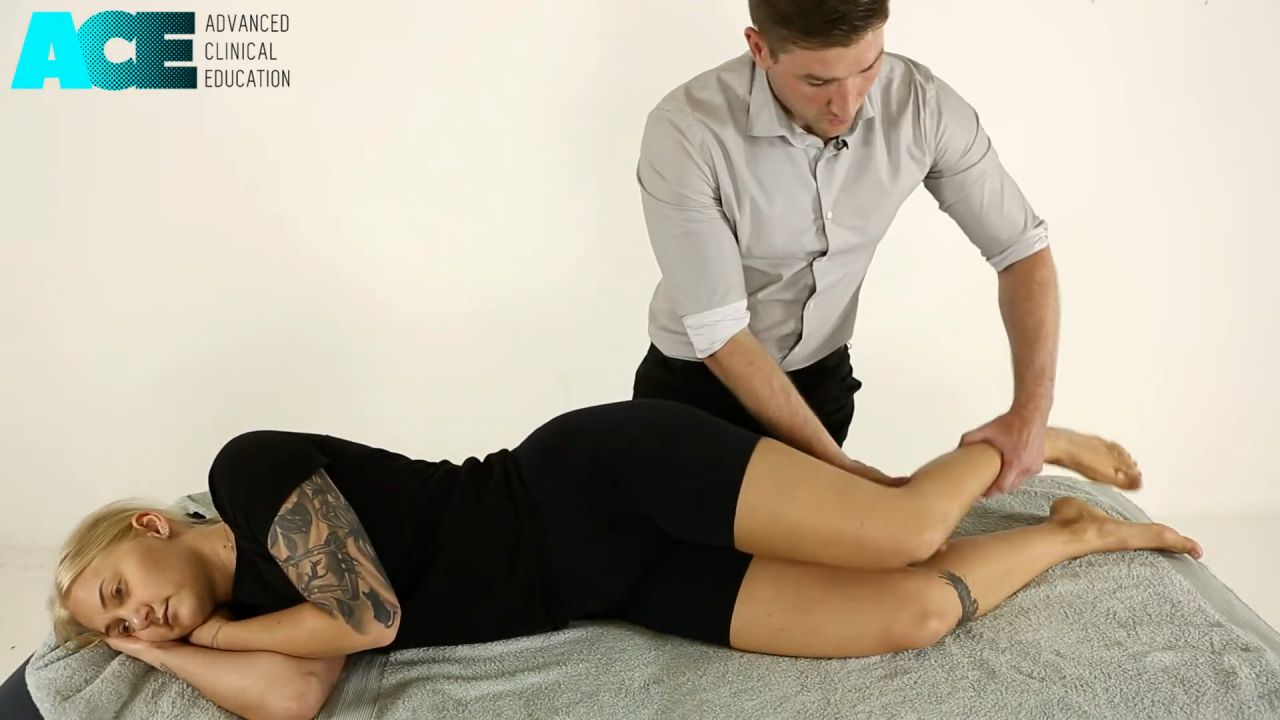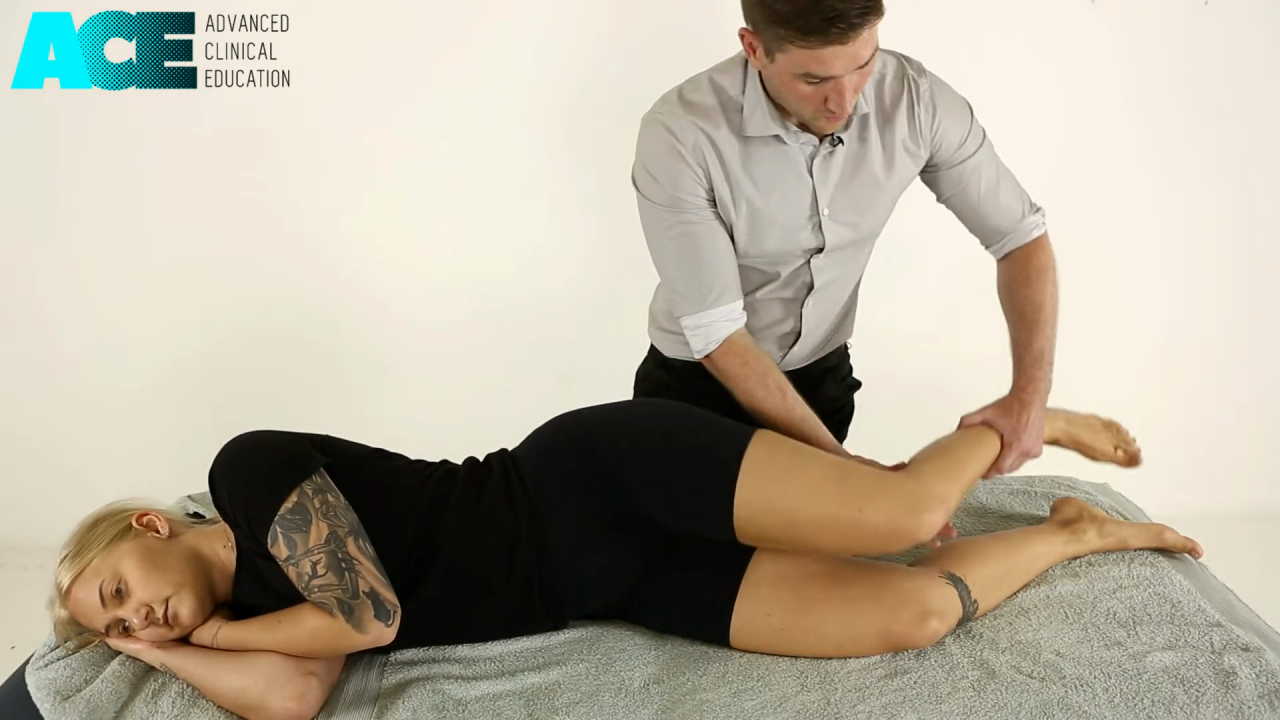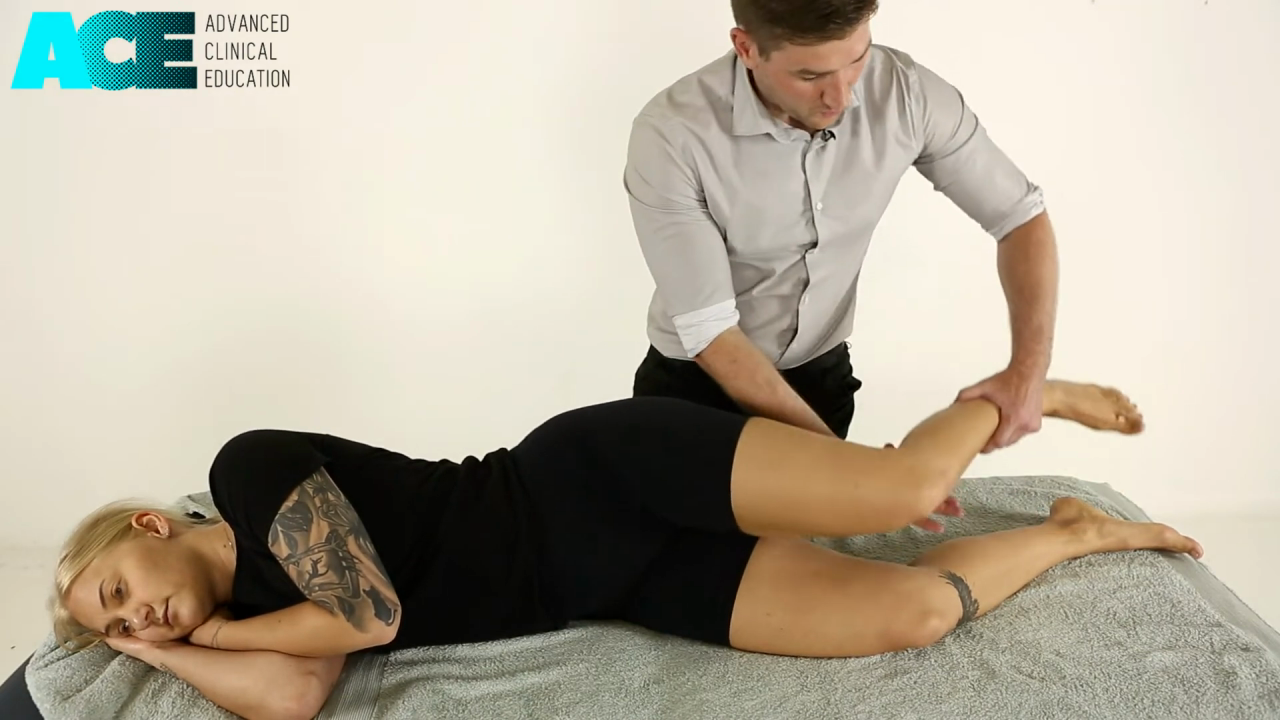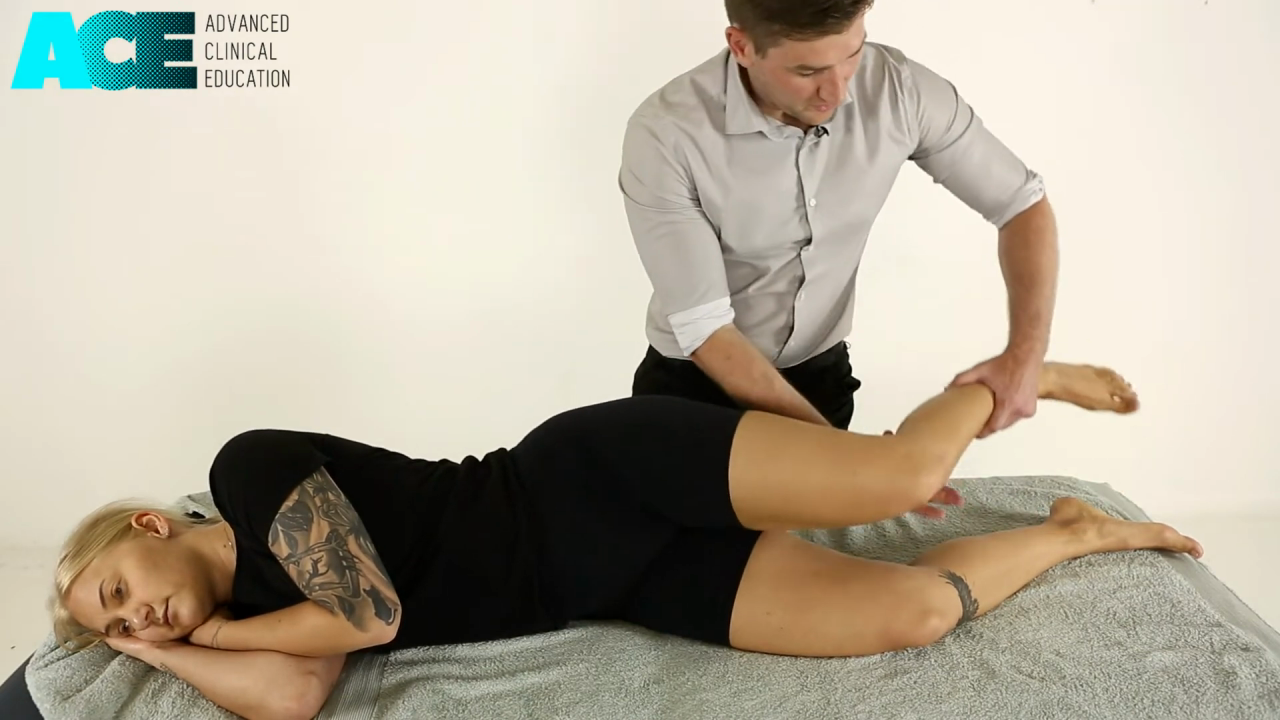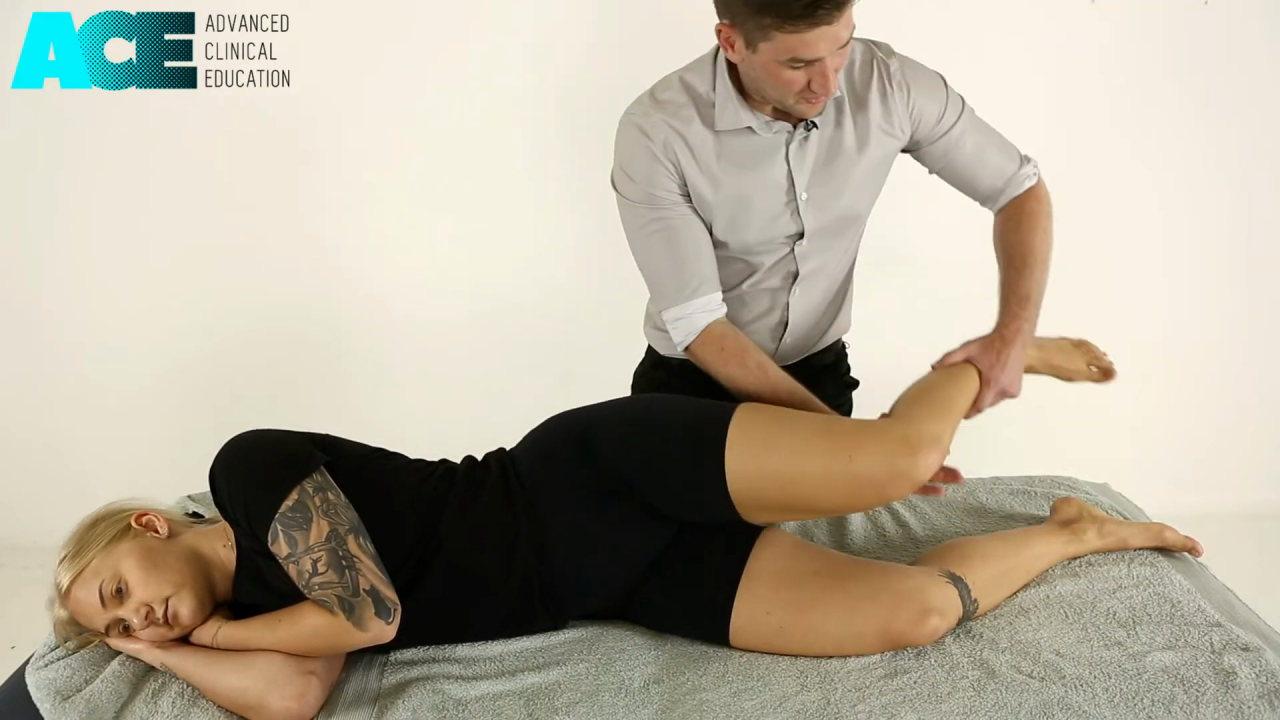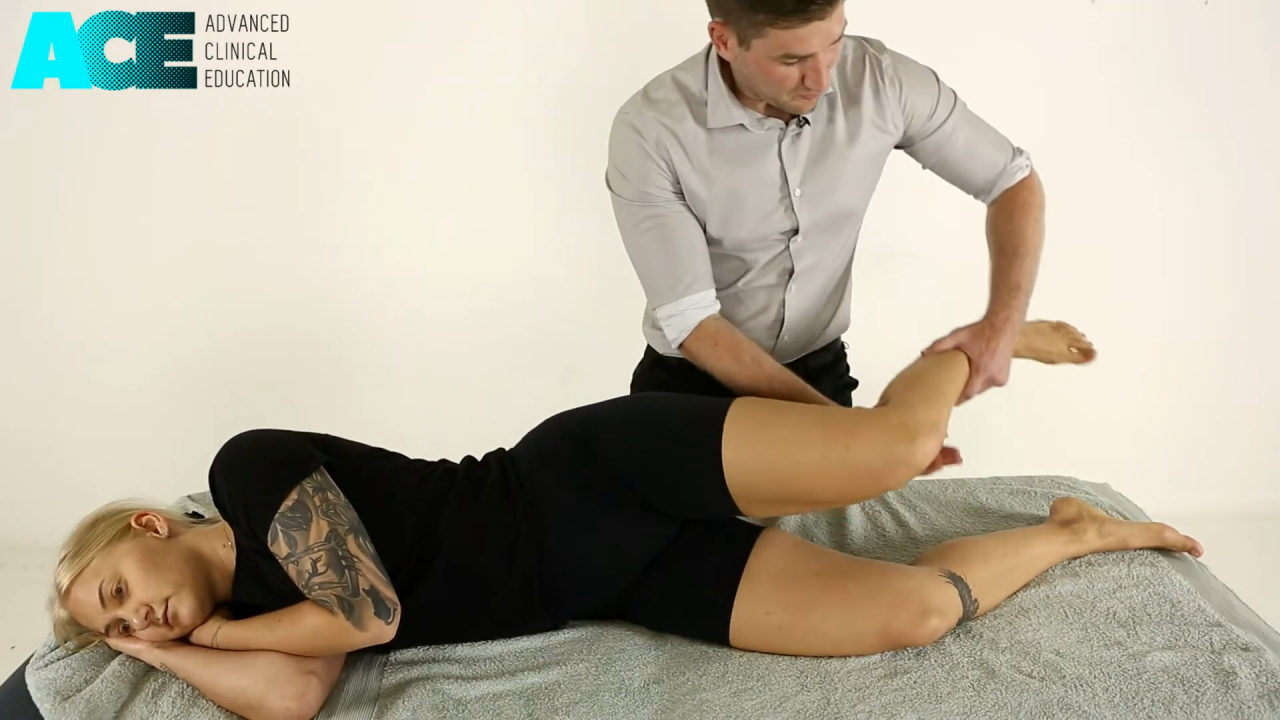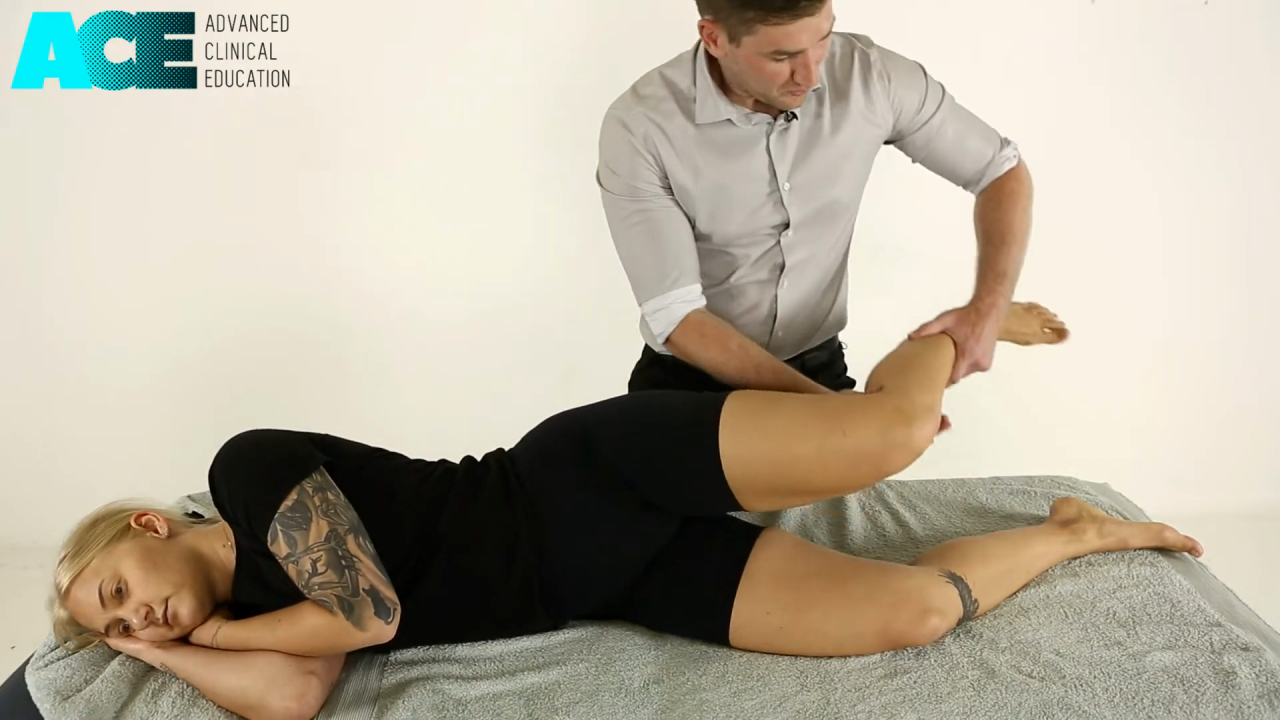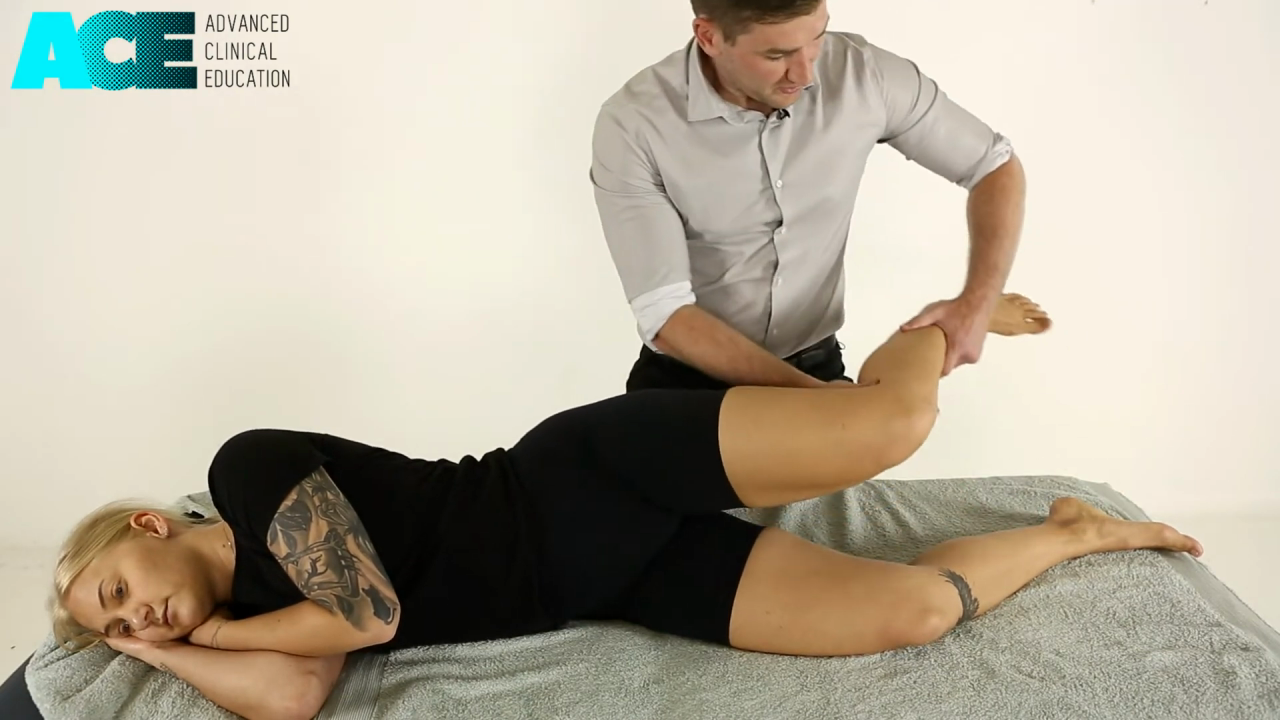
dt=0.1s
person 1, frame 1
left shoulder: (249, 471)
right shoulder: (259, 606)
left elbow: (372, 614)
left wrist: (214, 623)
left hip: (605, 475)
right hip: (612, 584)
left knee: (901, 531)
right knee: (914, 614)
left ankle: (1023, 438)
right ankle: (1075, 533)
person 1, frame 2
left shoulder: (249, 470)
right shoulder: (257, 610)
left elbow: (373, 616)
left wrist: (213, 628)
left hip: (602, 479)
right hip: (618, 588)
left knee: (900, 513)
right knee: (912, 614)
left ankle: (1023, 414)
right ankle: (1076, 531)
person 1, frame 3
left shoulder: (249, 471)
right shoulder: (257, 609)
left elbow: (374, 614)
left wrist: (213, 628)
left hip: (604, 476)
right hip: (620, 586)
left knee: (900, 486)
right knee: (914, 612)
right ankle: (1076, 530)
person 1, frame 4
left shoulder: (249, 468)
right shoulder: (257, 612)
left elbow: (372, 613)
left wrist: (210, 624)
left hip: (599, 475)
right hip: (620, 584)
left knee: (896, 475)
right knee: (914, 611)
right ankle: (1076, 533)
person 1, frame 5
left shoulder: (249, 469)
right shoulder: (258, 611)
left elbow: (373, 612)
left wrist: (211, 624)
left hip: (602, 472)
right hip: (621, 583)
left knee: (893, 459)
right knee: (915, 610)
right ankle: (1077, 532)
person 1, frame 6
left shoulder: (247, 470)
right shoulder: (255, 607)
left elbow: (371, 612)
left wrist: (211, 620)
left hip: (600, 477)
right hip: (615, 587)
left knee: (892, 447)
right knee: (911, 613)
left ankle: (974, 341)
right ankle: (1074, 531)
person 1, frame 7
left shoulder: (249, 471)
right shoulder: (258, 605)
left elbow: (371, 612)
left wrist: (213, 621)
left hip: (601, 472)
right hip: (616, 584)
left knee: (889, 431)
right knee: (913, 612)
left ankle: (958, 328)
right ankle: (1076, 531)
person 1, frame 8
left shoulder: (248, 468)
right shoulder: (253, 607)
left elbow: (371, 613)
left hip: (599, 479)
right hip: (616, 584)
left knee: (890, 424)
right knee: (913, 613)
left ankle: (937, 323)
right ankle: (1073, 531)
person 2, frame 1
left shoulder: (923, 105)
right shoulder: (685, 133)
left elbow: (1022, 249)
right elbow: (718, 334)
left wrist: (1031, 410)
right wrist: (837, 469)
left hip: (821, 380)
right hip: (694, 388)
person 2, frame 2
left shoulder: (915, 99)
right shoulder: (678, 136)
left elbow: (1023, 235)
right elbow: (716, 336)
left wrist: (1030, 394)
left hip: (822, 376)
right hip: (697, 384)
person 2, frame 3
left shoulder: (907, 92)
right shoulder: (669, 136)
left elbow: (1022, 216)
right elbow: (709, 332)
left wrist: (1028, 368)
left hip: (822, 377)
right hip: (695, 385)
person 2, frame 4
left shoulder: (900, 88)
right shoulder: (664, 137)
left elbow: (1026, 203)
right elbow: (704, 331)
left wrist: (1025, 354)
left hip: (821, 375)
right hip: (695, 384)
person 2, frame 5
left shoulder: (890, 82)
right shoulder: (655, 134)
left elbow: (1020, 189)
right elbow: (697, 324)
left wrist: (1013, 334)
left hip: (821, 373)
right hip: (692, 384)
person 2, frame 6
left shoulder: (883, 80)
right shoulder: (649, 133)
left elbow: (1016, 180)
right elbow: (688, 322)
left wrist: (1003, 324)
left hip: (821, 372)
right hip: (694, 383)
person 2, frame 7
left shoulder: (870, 75)
right shoulder: (639, 128)
left elbow: (1004, 171)
right elbow: (674, 316)
left wrist: (988, 309)
left hip: (818, 369)
right hip: (689, 382)
person 2, frame 8
left shoulder: (866, 74)
right shoulder: (633, 126)
left elbow: (998, 166)
right elbow: (664, 315)
left wrist: (977, 303)
left hip: (817, 366)
right hip: (687, 383)
